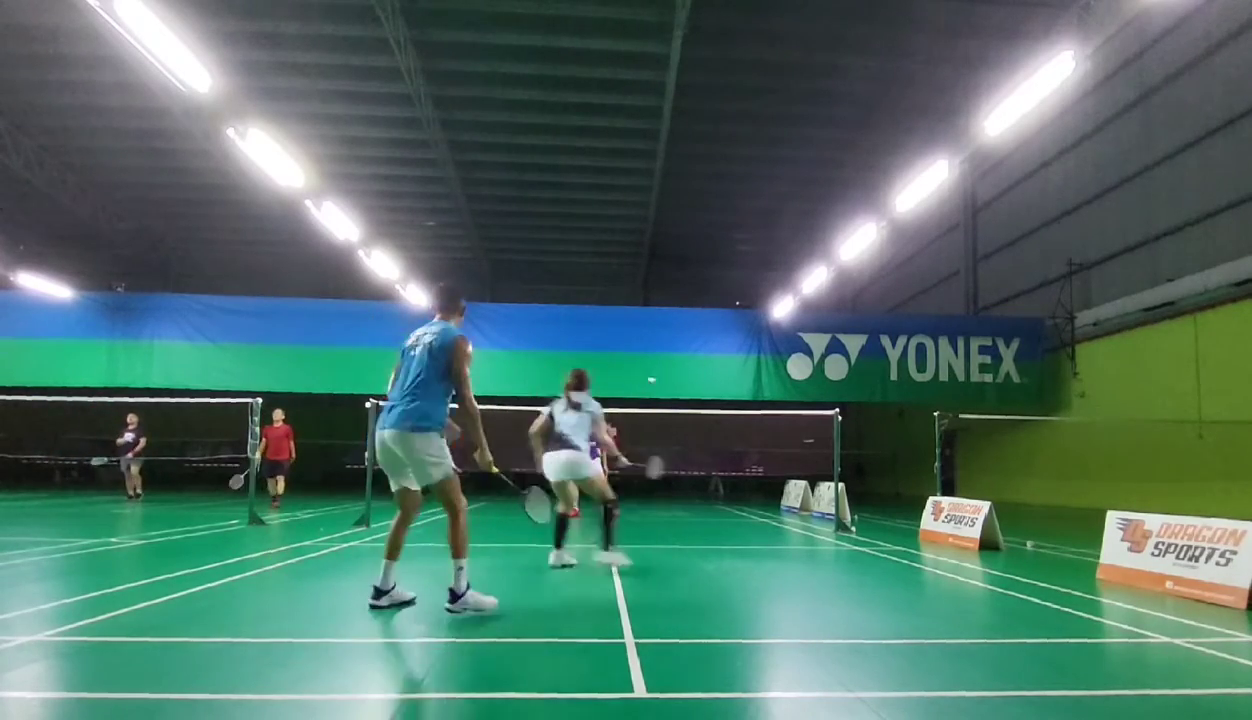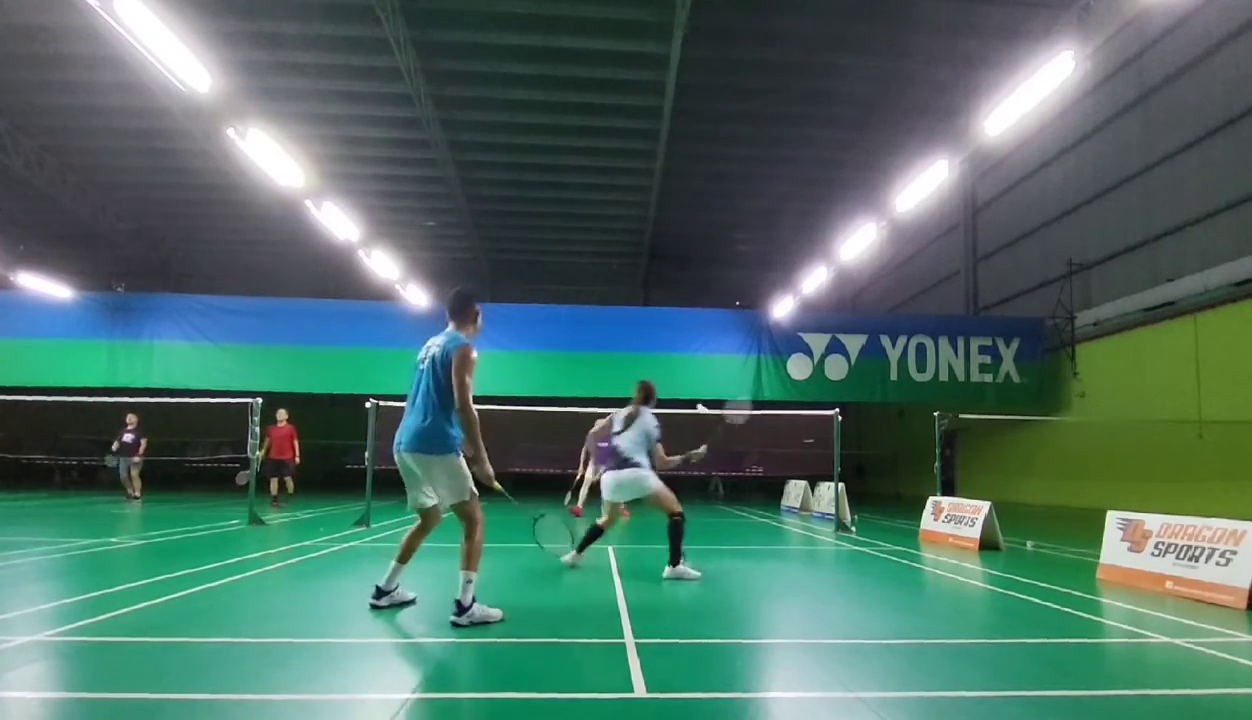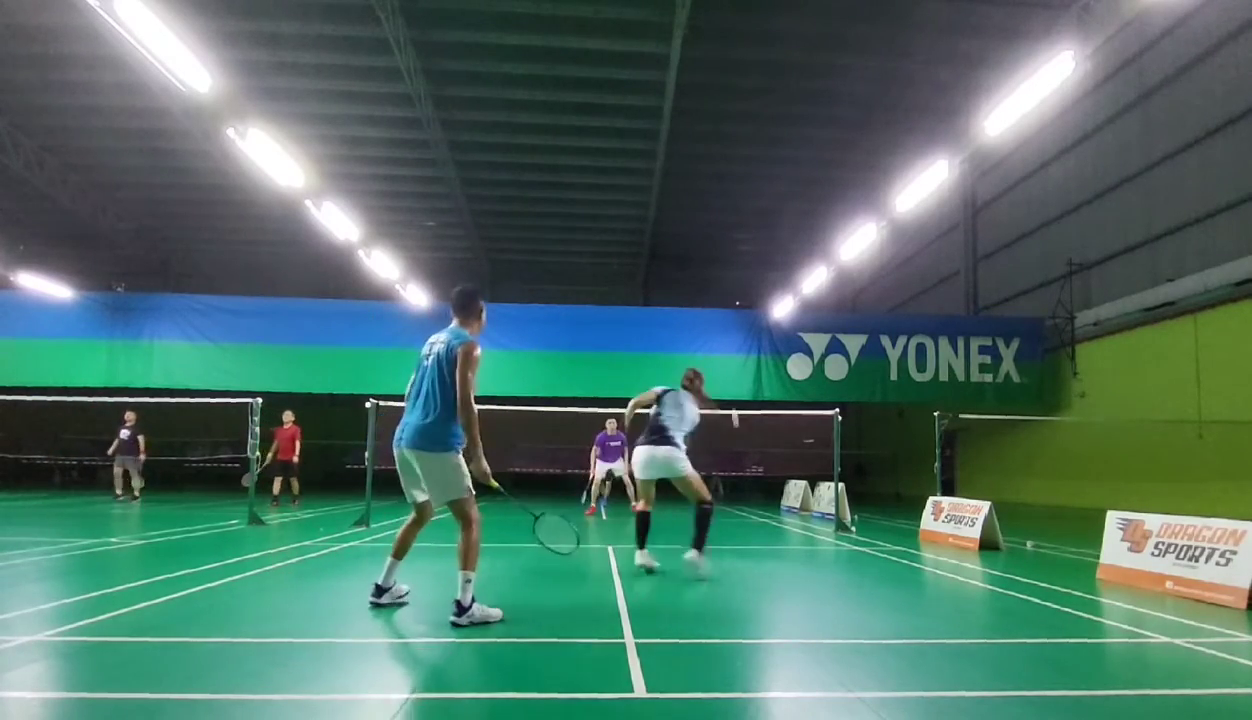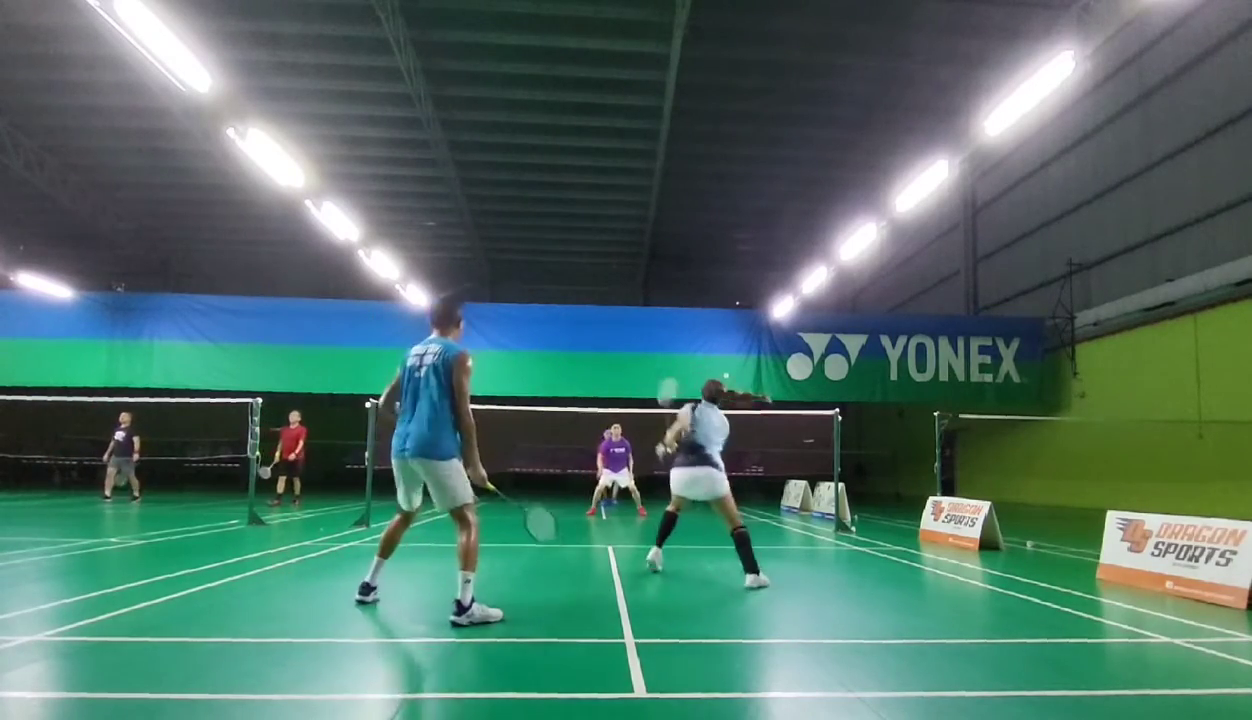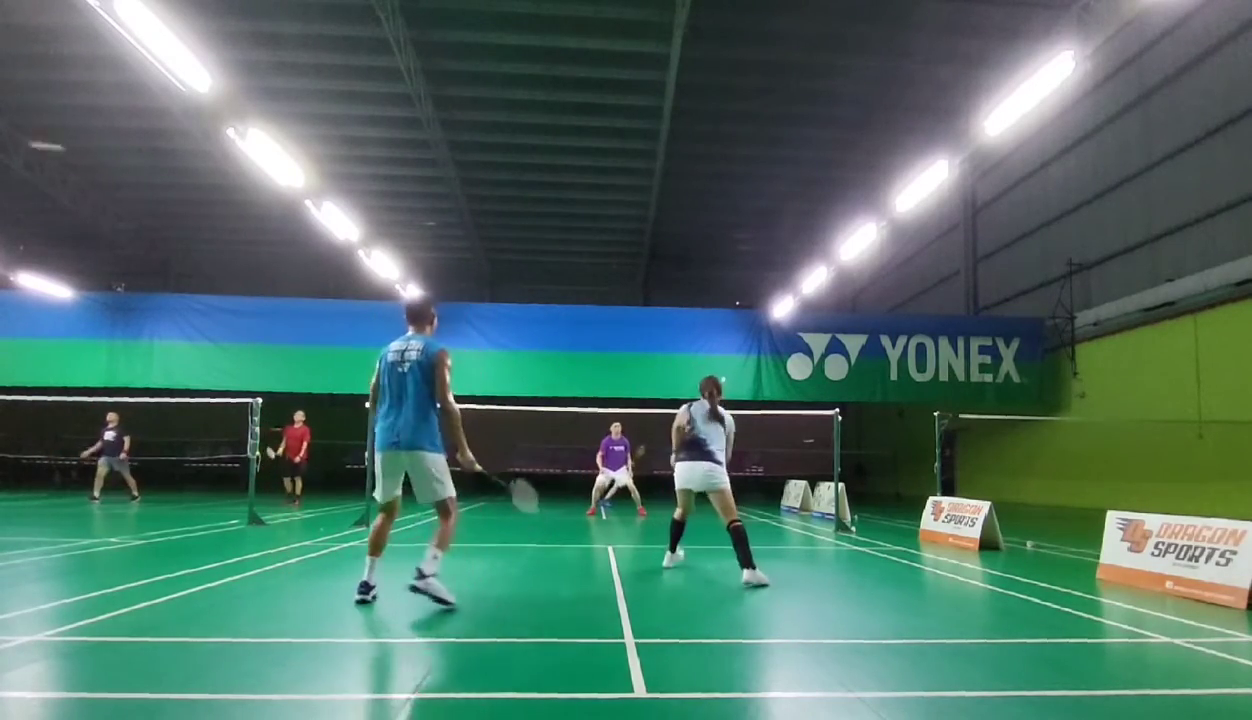
dt=0.2s
person 1, frame 1
left shoulder: (414, 338)
right shoulder: (457, 341)
right elbow: (466, 397)
right wrist: (482, 447)
left hip: (387, 429)
right hip: (419, 430)
left knee: (408, 510)
right knee: (457, 506)
left ankle: (384, 589)
right ankle: (459, 592)
person 1, frame 2
left shoulder: (429, 345)
right shoulder: (463, 348)
right elbow: (464, 406)
left wrist: (457, 438)
right wrist: (482, 459)
left hip: (406, 444)
right hip: (435, 448)
left knee: (429, 520)
right knee: (474, 520)
left ankle: (385, 589)
right ankle: (465, 605)
person 1, frame 3
left shoulder: (433, 341)
right shoulder: (467, 346)
right elbow: (464, 403)
right wrist: (478, 457)
left hip: (405, 439)
right hip: (435, 444)
left knee: (422, 513)
right knee: (470, 519)
left ankle: (384, 586)
right ankle: (465, 605)
person 1, frame 4
left shoulder: (412, 354)
right shoulder: (459, 356)
left elbow: (385, 402)
right elbow: (463, 412)
right wrist: (474, 462)
left hip: (402, 447)
right hip: (438, 451)
left knee: (405, 516)
right knee: (468, 523)
left ankle: (369, 584)
right ankle: (465, 604)
person 1, frame 5
left shoulder: (388, 351)
right shoulder: (438, 353)
left elbow: (374, 401)
right elbow: (446, 404)
right wrist: (463, 448)
left hip: (386, 441)
right hip: (422, 443)
left knee: (388, 512)
right knee: (448, 511)
left ankle: (367, 583)
right ankle: (427, 573)
person 2, frame 1
left shoulder: (556, 405)
right shoulder: (593, 405)
left elbow: (534, 431)
right elbow: (602, 438)
left wrist: (540, 456)
right wrist: (618, 457)
left hip: (553, 458)
right hip: (576, 457)
left knee: (566, 504)
right knee: (609, 500)
left ankle: (558, 553)
right ankle: (608, 550)
person 2, frame 2
left shoulder: (619, 415)
right shoulder: (651, 423)
left elbow: (595, 435)
right elbow: (660, 463)
right wrist: (689, 456)
left hip: (611, 476)
right hip: (636, 475)
left knee: (608, 519)
right knee: (676, 513)
left ankle: (575, 555)
right ankle: (674, 566)
person 2, frame 3
left shoulder: (665, 392)
right shoulder: (695, 412)
left elbow: (635, 403)
left wrist: (627, 422)
left hip: (644, 452)
right hip: (671, 454)
left knee: (645, 503)
right knee: (705, 501)
left ankle: (642, 553)
right ankle: (697, 553)
person 2, frame 4
left shoulder: (692, 408)
right shoulder: (724, 422)
left elbow: (680, 428)
left wrist: (667, 448)
left hip: (682, 471)
right hip: (711, 473)
left knee: (674, 507)
right knee: (736, 524)
left ankle: (656, 552)
right ankle: (753, 574)
person 2, frame 5
left shoulder: (690, 407)
right shoulder: (727, 417)
left elbow: (679, 425)
right elbow: (728, 455)
left wrist: (676, 451)
left hip: (685, 465)
right hip: (712, 468)
left knee: (682, 510)
right knee: (733, 520)
left ankle: (671, 555)
right ankle: (749, 570)
